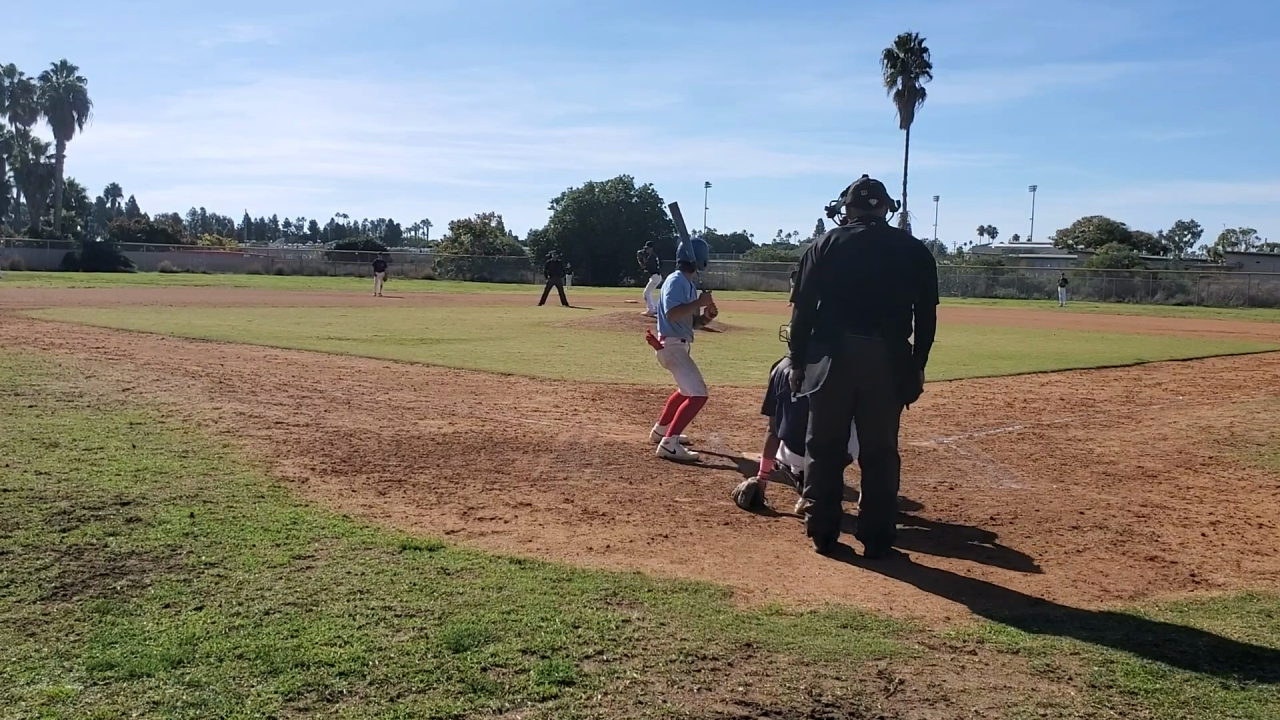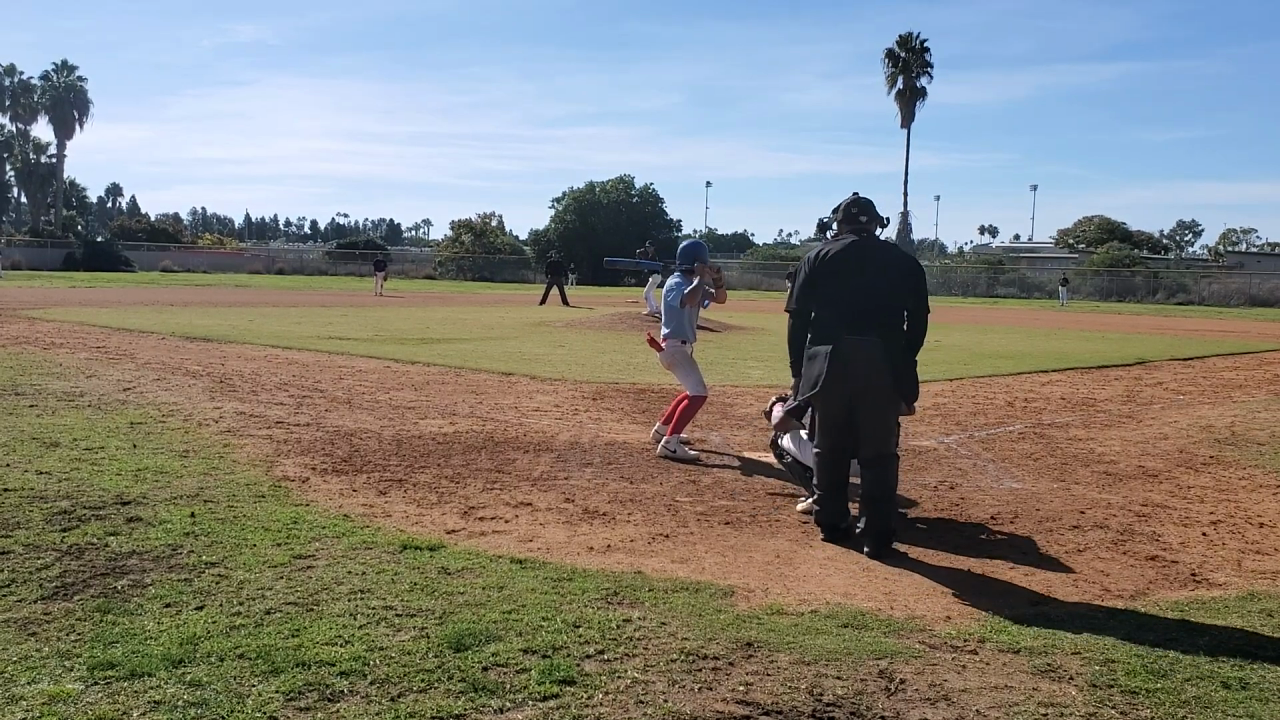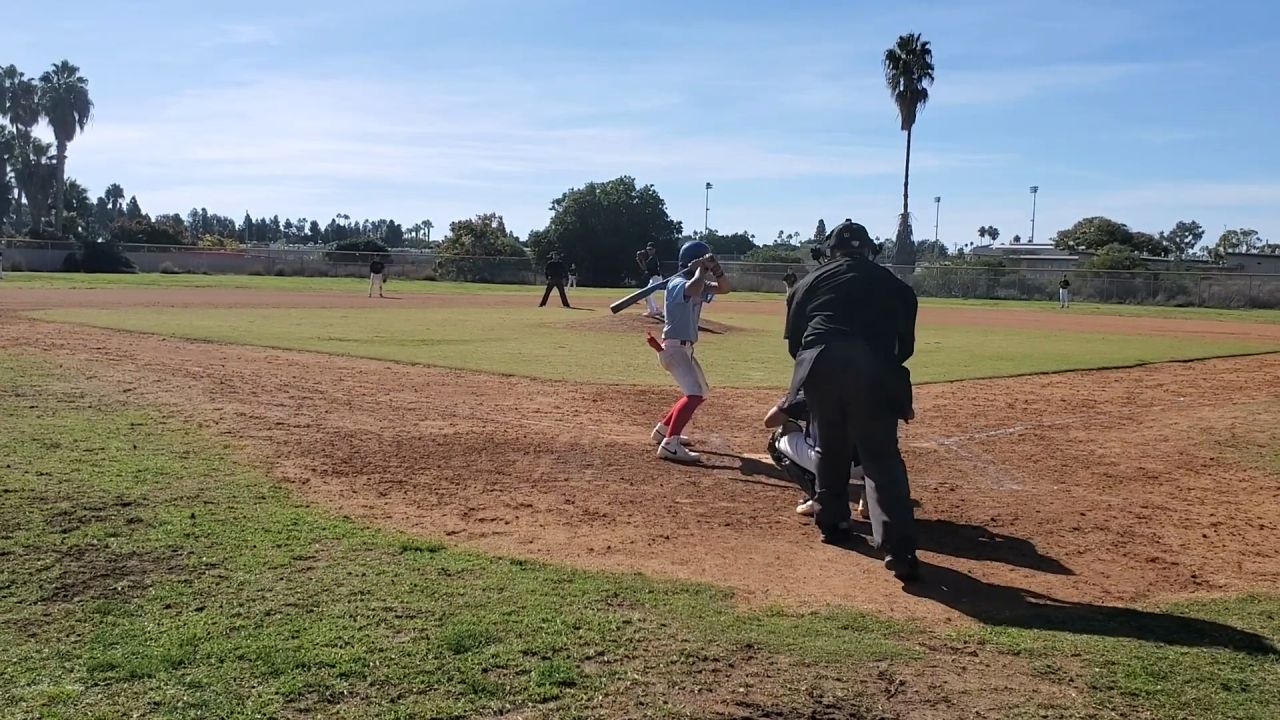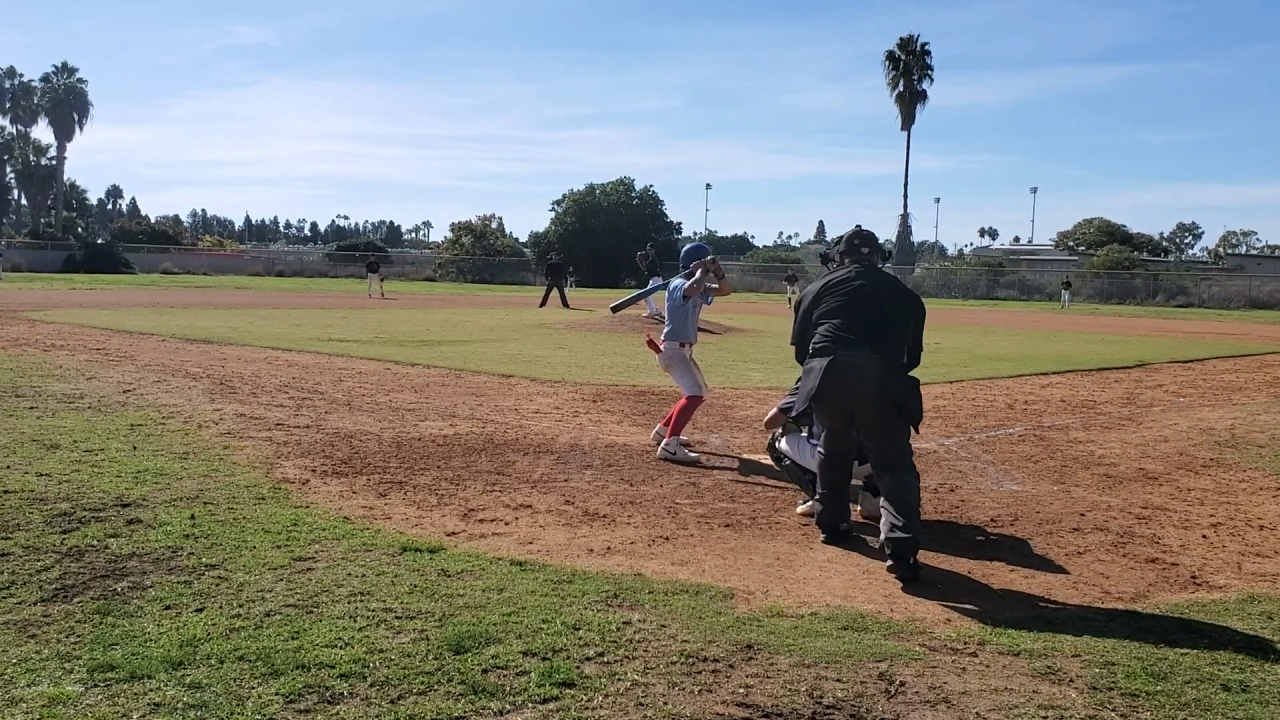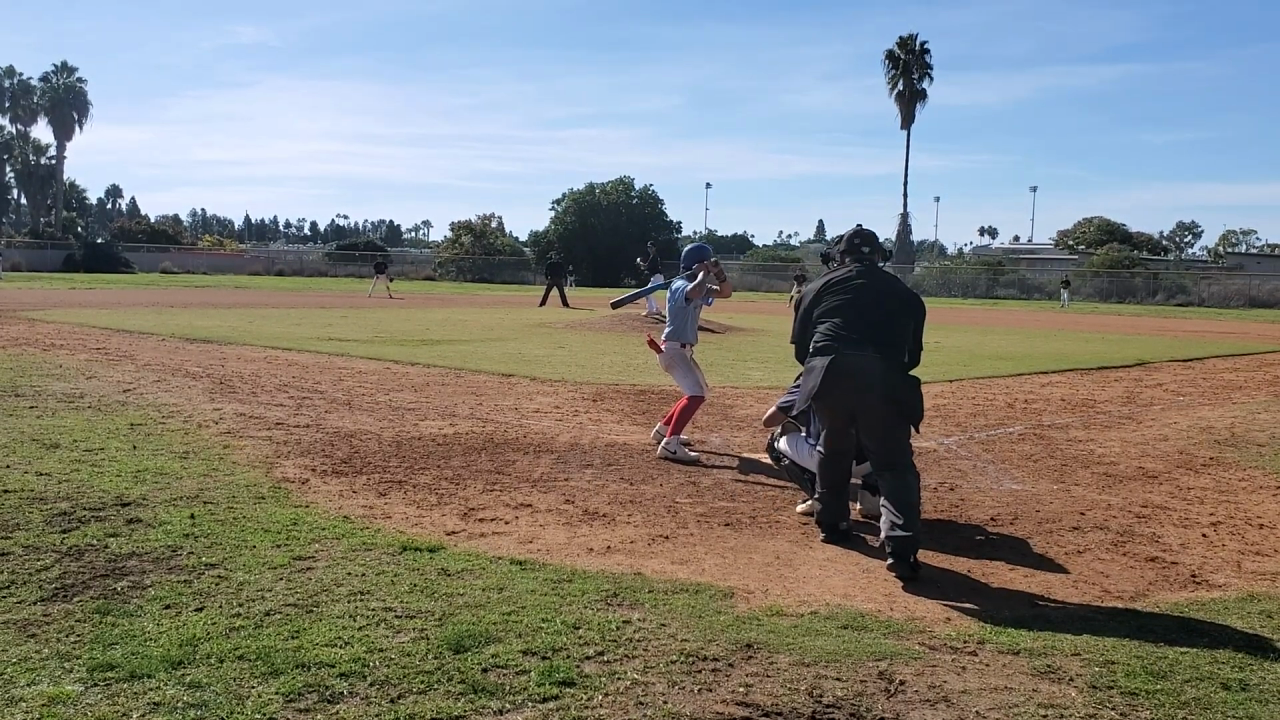
dt=0.7s
person 1, frame 1
left shoulder: (827, 245)
right shoulder: (914, 250)
left elbow: (803, 308)
right elbow: (926, 313)
left wrist: (798, 362)
right wrist: (918, 363)
left hip: (833, 356)
right hip: (888, 359)
left knee: (823, 448)
right knee: (880, 450)
left ankle: (823, 532)
right ankle: (875, 538)
person 1, frame 2
left shoulder: (819, 257)
right shoulder: (904, 261)
left elbow: (798, 319)
right elbow: (918, 322)
left wrist: (798, 371)
right wrist: (903, 364)
left hip: (830, 359)
right hip: (883, 360)
left knee: (830, 446)
right knee: (879, 452)
left ankle: (831, 522)
right ankle: (876, 534)
person 1, frame 3
left shoulder: (811, 281)
right shoulder: (893, 284)
left elbow: (794, 340)
right elbow: (905, 345)
left hip: (821, 364)
right hip: (872, 367)
left knee: (832, 446)
right knee: (882, 455)
left ankle: (832, 524)
right ankle: (897, 547)
person 1, frame 4
left shoulder: (818, 288)
right shoulder: (902, 293)
left elbow: (800, 349)
right elbow: (912, 355)
left hip: (827, 373)
right hip: (881, 377)
left knee: (834, 448)
right knee: (894, 463)
left ankle: (831, 524)
right ankle: (900, 548)
person 1, frame 5
left shoulder: (819, 286)
right shoulder: (903, 293)
left elbow: (800, 348)
right elbow: (912, 356)
left hip: (828, 371)
right hip: (883, 375)
left knee: (834, 446)
right knee: (894, 462)
left ankle: (831, 523)
right ankle: (901, 548)
person 2, frame 1
left shoulder: (689, 285)
right shoulder: (675, 281)
right elbow: (672, 313)
left wrist: (705, 315)
right wrist: (700, 302)
left hip: (679, 345)
right hip: (671, 346)
left knee: (687, 390)
right knee: (699, 393)
left ankle: (661, 430)
right ankle: (668, 444)
person 2, frame 2
left shoulder: (692, 283)
right shoulder: (675, 283)
left elbow: (721, 299)
right elbow: (690, 300)
left wrist: (717, 279)
right wrist: (700, 277)
left hip: (684, 347)
right hip: (673, 347)
left knee: (694, 391)
right knee: (699, 394)
left ankle: (662, 429)
right ankle: (669, 443)
person 2, frame 3
left shoulder: (696, 284)
right shoulder: (677, 283)
left elbow: (724, 288)
right elbow: (694, 289)
left wrist: (714, 268)
right wrist: (701, 269)
left hip: (685, 348)
right hip: (672, 347)
left knee: (700, 392)
right knee: (694, 393)
left ankle: (664, 429)
right ankle: (669, 444)
person 2, frame 4
left shoulder: (698, 287)
right shoulder: (678, 284)
left elbow: (725, 290)
right elbow: (693, 289)
left wrist: (716, 270)
right wrist: (702, 270)
left hip: (684, 350)
right hip: (672, 349)
left knee: (699, 393)
right knee: (694, 394)
left ankle: (663, 430)
right ankle: (669, 445)
person 2, frame 5
left shoulder: (696, 285)
right shoulder: (679, 285)
left elbow: (726, 292)
right elbow: (696, 292)
left wrist: (718, 272)
right wrist: (704, 272)
left hip: (685, 350)
right hip: (672, 350)
left knee: (699, 392)
right knee: (696, 394)
left ankle: (664, 430)
right ankle: (670, 444)
